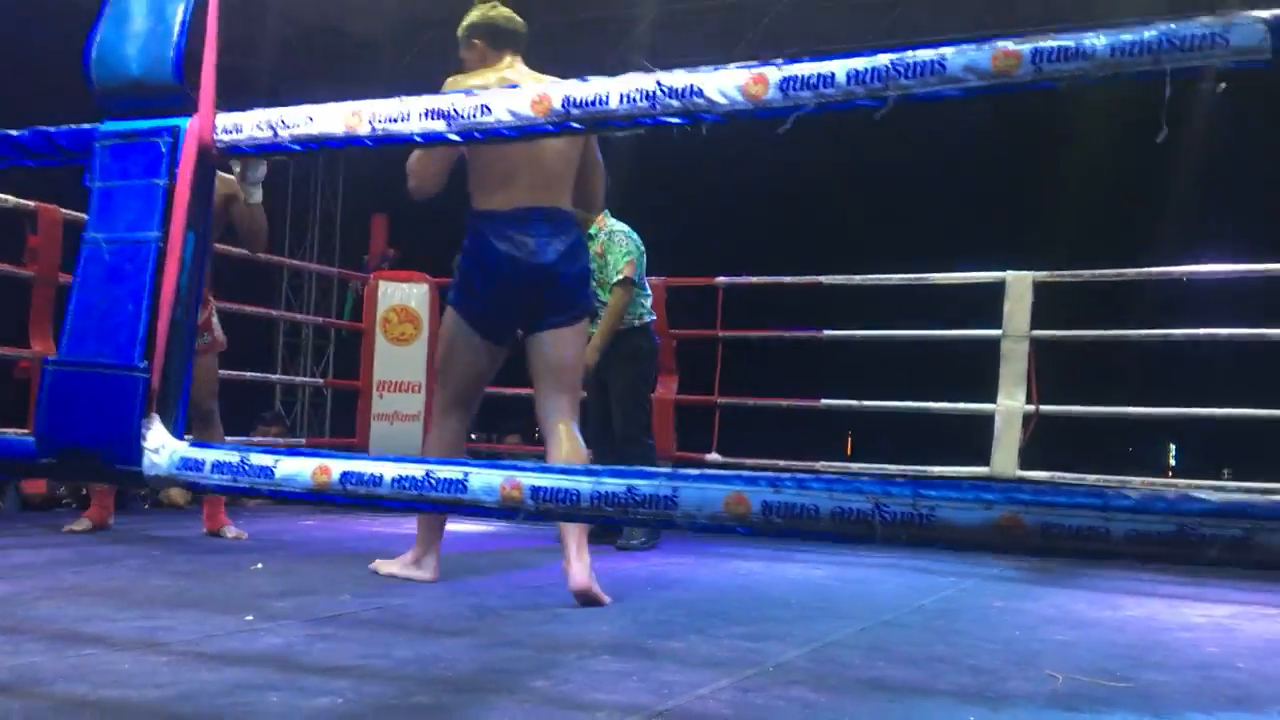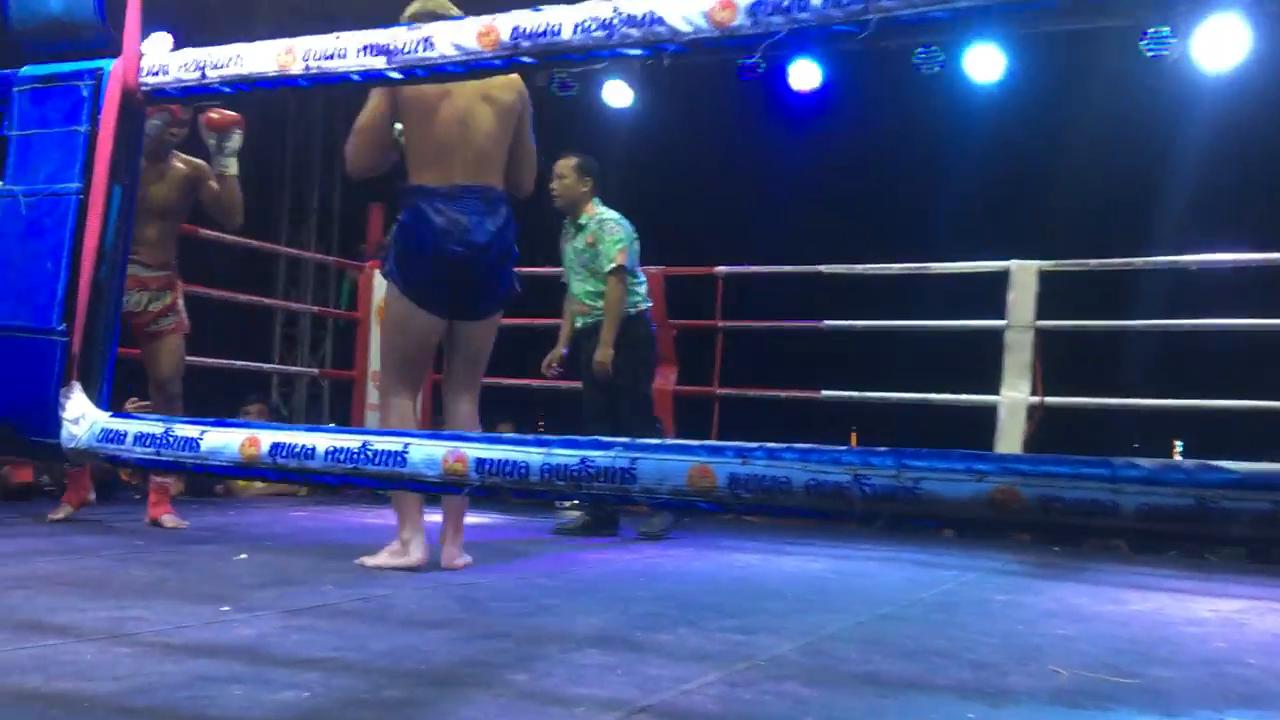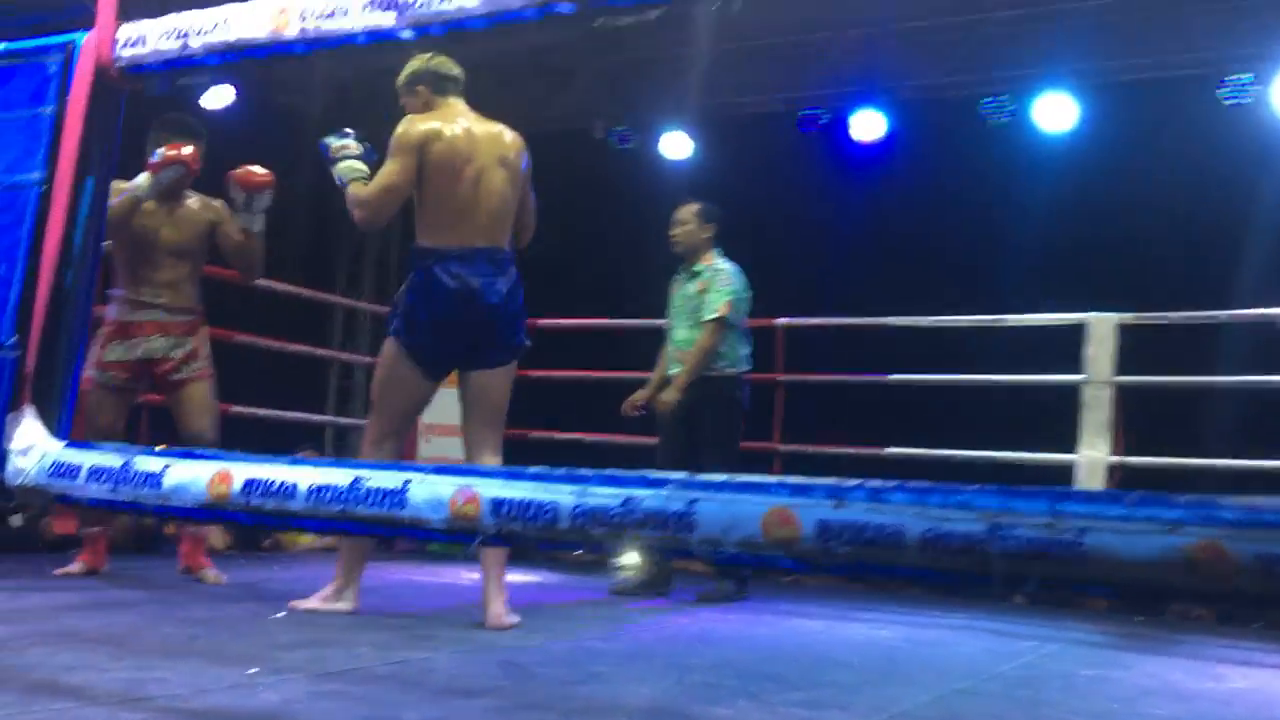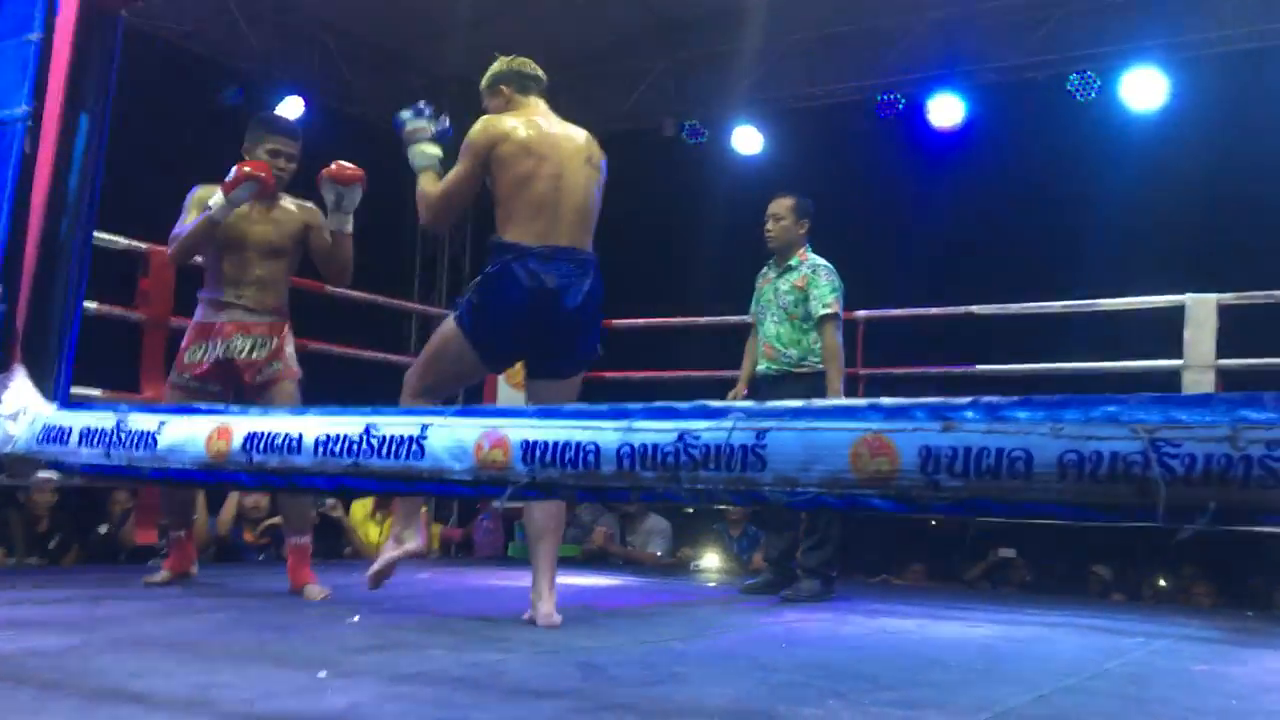
dt=0.5s
person 1, frame 1
left shoulder: (465, 92)
left elbow: (422, 184)
right elbow: (593, 198)
left wrist: (443, 147)
left hip: (493, 254)
right hip: (562, 255)
left knee: (449, 413)
right knee: (562, 419)
left ankle: (424, 554)
right ankle: (578, 559)
person 1, frame 2
right shoulder: (511, 83)
left elbow: (359, 163)
right elbow: (523, 182)
left hip: (427, 230)
right hip: (491, 233)
left knee: (398, 389)
right knee: (463, 392)
left ankle: (410, 538)
right ankle: (453, 540)
person 1, frame 3
left shoulder: (420, 131)
right shoulder: (513, 142)
left elbow: (369, 212)
left wrist: (347, 162)
left hip: (438, 290)
right hip: (500, 292)
left knee: (381, 442)
right knee: (485, 454)
left ankle: (343, 587)
right ankle: (496, 595)
person 1, frame 4
left shoulder: (494, 130)
right shoulder: (591, 146)
left elbow: (433, 214)
left wrist: (422, 149)
left hip: (514, 284)
right hip: (579, 292)
left knee: (419, 387)
left ankle: (405, 528)
right ankle: (545, 597)
person 2, frame 1
left shoulder: (226, 186)
left elbow: (256, 242)
left wrist: (253, 188)
left hip: (193, 307)
left knee: (205, 407)
left ankle: (216, 514)
right ankle: (100, 508)
person 2, frame 2
left shoulder: (192, 170)
left elbow: (231, 219)
left wrist: (226, 159)
right wrist: (138, 134)
left hip: (160, 292)
left knee: (168, 390)
left ankle: (161, 501)
right ankle: (77, 487)
person 2, frame 3
left shoulder: (210, 211)
right shoulder: (122, 193)
left elbow: (250, 268)
right elbow: (98, 225)
left wrist: (253, 217)
right wrist: (148, 183)
left hip: (184, 335)
right hip: (125, 330)
left knee: (203, 438)
right knee: (99, 440)
left ankle: (195, 553)
right ankle: (93, 550)
person 2, frame 4
left shoulder: (304, 214)
right shoulder: (207, 197)
left elbow: (340, 275)
right elbow: (177, 251)
left wrist: (342, 217)
right wrist: (223, 204)
left hip: (268, 338)
right hip: (210, 331)
left ankle: (301, 567)
right ankle: (180, 554)
person 3, frame 1
left shoulder: (618, 236)
right shoulder: (581, 239)
left elbow: (620, 296)
left wrist: (593, 349)
left hip: (630, 347)
right hip: (603, 349)
left knee: (631, 432)
right knee: (600, 433)
left ankle: (646, 521)
person 3, frame 2
left shoulder: (609, 224)
right shoulder: (568, 232)
left elbow: (617, 284)
left wrist: (607, 344)
right wrist: (563, 344)
left hip: (627, 331)
right hip: (591, 334)
left knee: (638, 419)
right knee: (598, 424)
left ankle: (664, 505)
right ankle: (600, 510)
person 3, frame 3
left shoulder: (724, 275)
right shoulder: (680, 280)
left elbow: (711, 337)
left wrist: (675, 388)
right wrist: (651, 387)
left hip: (717, 389)
right hip: (681, 391)
left knee: (720, 480)
right knee: (668, 476)
left ankle: (731, 575)
right ankle: (657, 570)
person 3, frame 4
left shoulder: (817, 271)
right shoulder: (765, 275)
left elbow: (830, 334)
left wrist: (835, 392)
right wrist: (742, 383)
left hip: (805, 385)
right hip: (769, 386)
left ankle: (818, 574)
right ankle: (780, 568)
